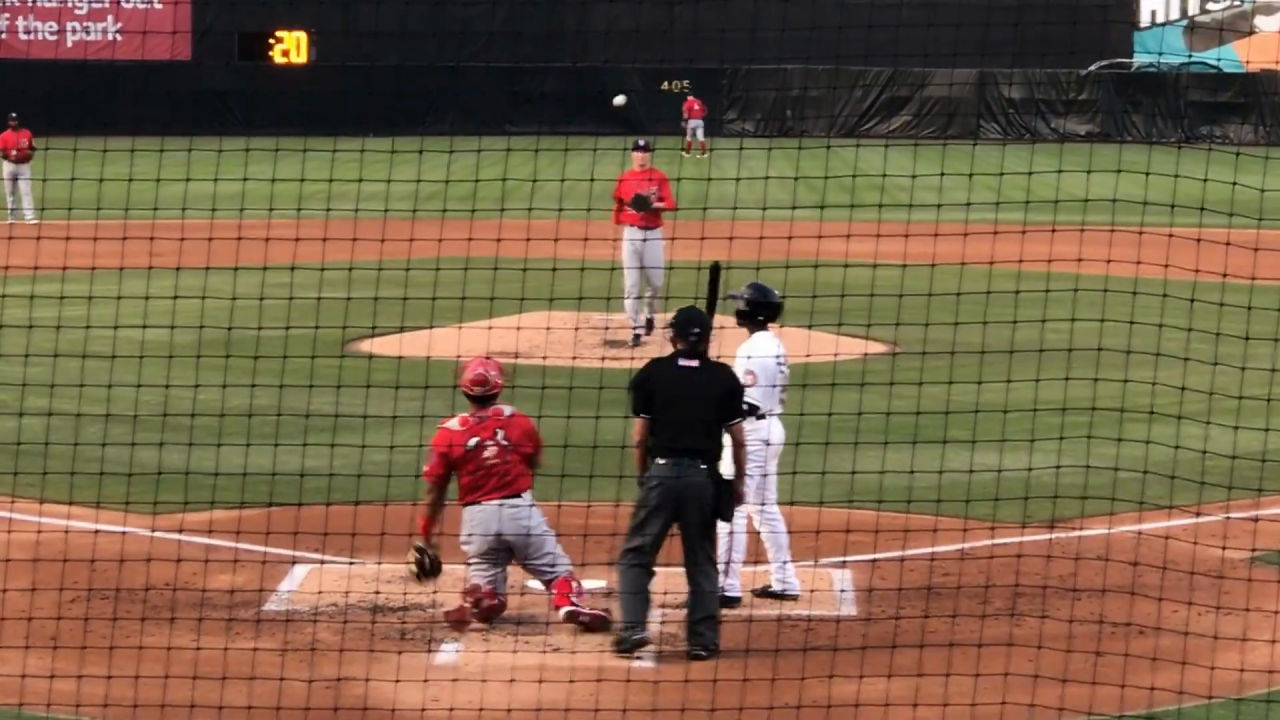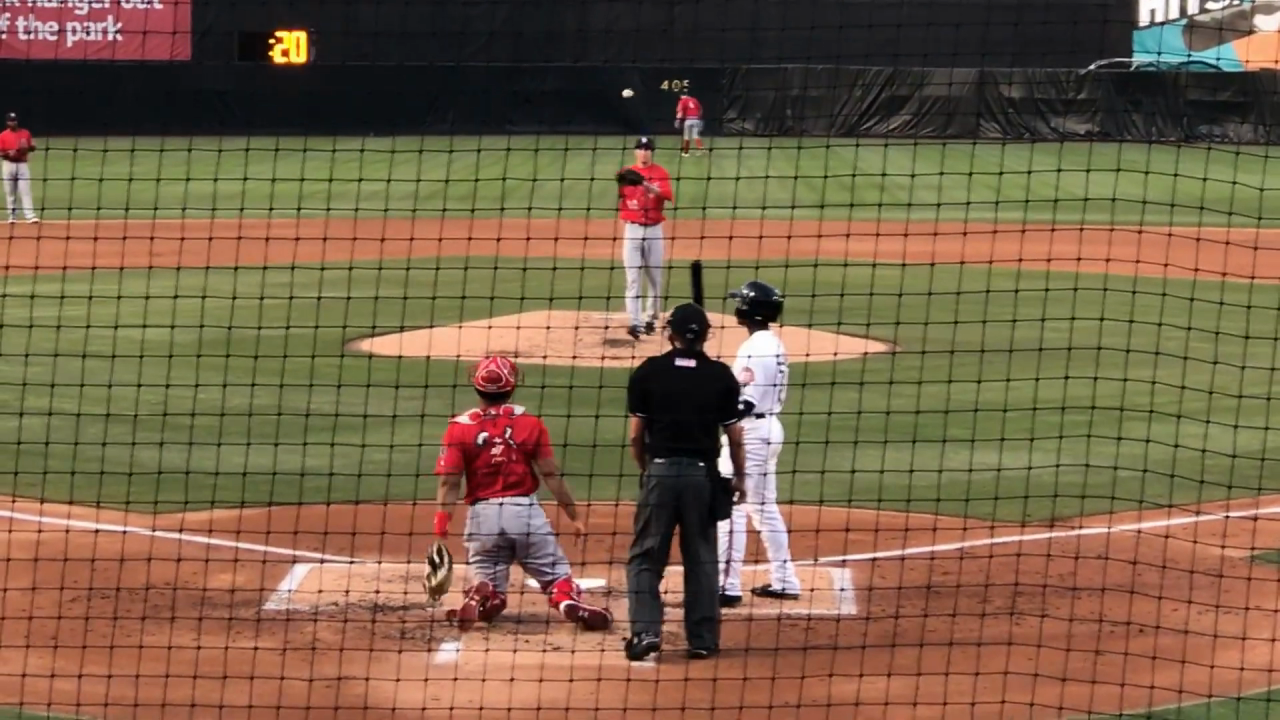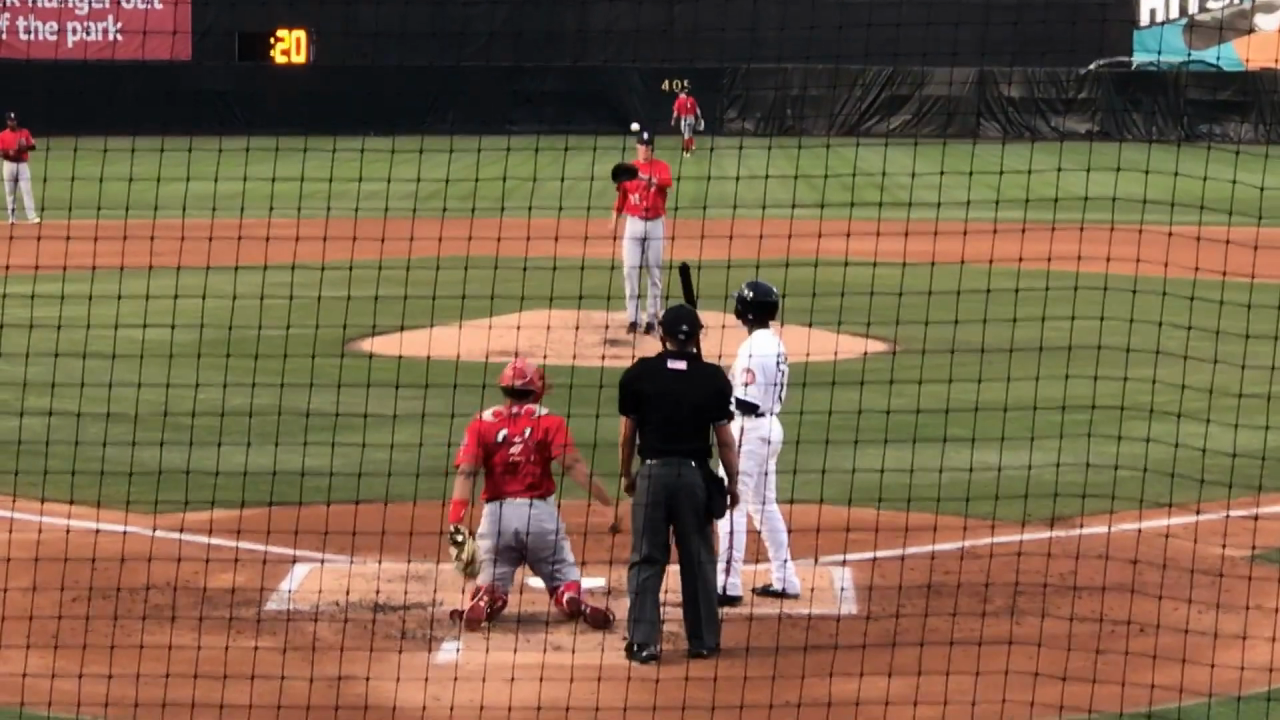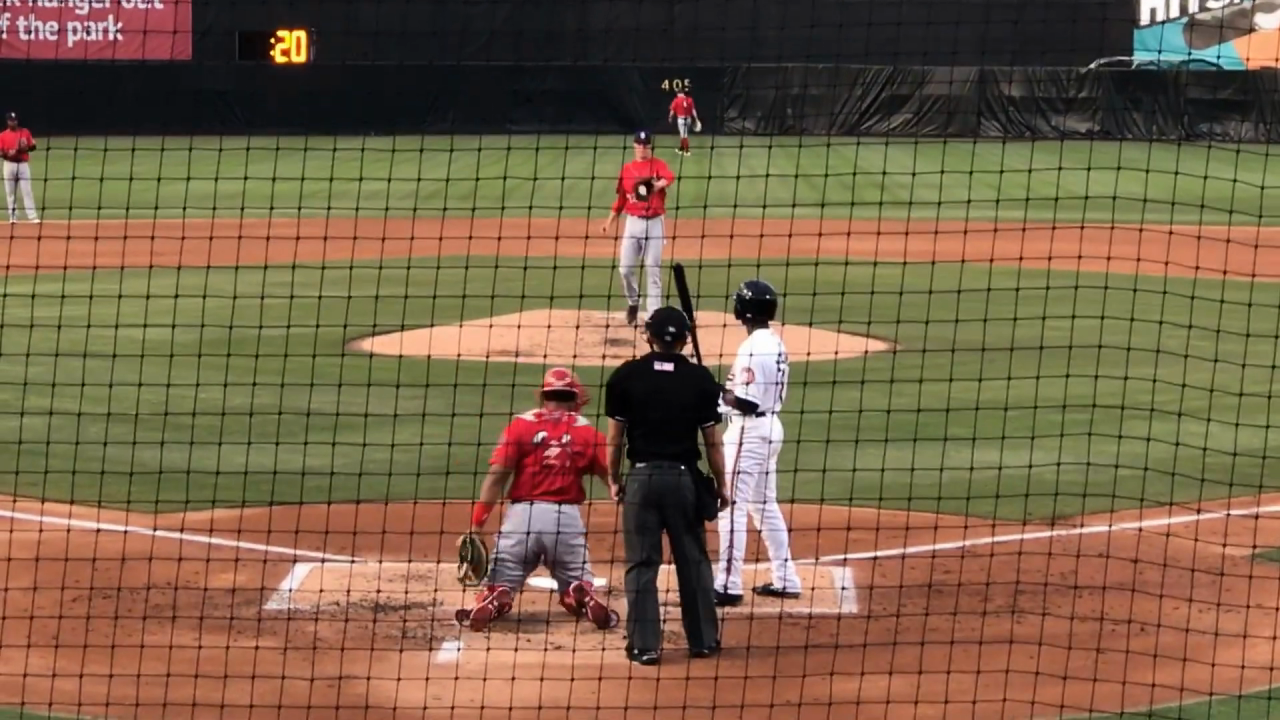
dt=0.2s
person 1, frame 1
left shoulder: (652, 373)
right shoulder: (724, 377)
left elbow: (640, 438)
right elbow: (738, 437)
left wrist: (644, 478)
right wrist: (739, 480)
left hip: (663, 473)
right hip: (703, 477)
left knee: (637, 554)
right knee: (701, 562)
left ankle: (632, 627)
right ankle: (704, 639)
person 1, frame 2
left shoulder: (648, 371)
right shoulder: (721, 376)
left elbow: (636, 435)
right elbow: (734, 437)
right wrist: (739, 477)
left hip: (661, 472)
right hip: (702, 475)
left knee: (645, 557)
right knee: (701, 559)
left ankle: (645, 631)
right ankle: (703, 639)
person 1, frame 3
left shoulder: (639, 373)
right shoulder: (713, 377)
left elbow: (627, 435)
right elbow: (725, 439)
left wrist: (627, 474)
right wrist: (732, 482)
left hip: (653, 474)
right hip: (694, 475)
left knee: (646, 562)
right knee: (698, 560)
left ankle: (644, 641)
right ankle: (703, 639)
person 1, frame 4
left shoulder: (626, 375)
right shoulder: (700, 378)
left elbow: (615, 438)
right elbow: (712, 441)
left wrist: (614, 478)
right wrist: (721, 484)
left hip: (642, 478)
right hip: (684, 478)
left knee: (641, 564)
right knee: (693, 560)
left ankle: (645, 644)
right ankle: (704, 639)
person 2, frame 1
left shoulder: (754, 349)
right shoulder: (774, 345)
left elbow: (748, 405)
left hip: (750, 432)
right hip: (769, 429)
left knee: (731, 509)
right knee: (764, 507)
left ankle: (727, 588)
right ankle: (784, 582)
person 2, frame 2
left shoulder: (754, 348)
right shoulder: (774, 345)
left elbow: (743, 403)
left hip: (749, 432)
right hip: (768, 428)
left knee: (731, 508)
right knee: (763, 506)
left ankle: (727, 587)
right ankle: (784, 581)
person 2, frame 3
left shoulder: (754, 348)
right shoulder: (775, 344)
left elbow: (747, 403)
left hip: (748, 431)
right hip: (768, 428)
left knee: (731, 508)
right knee: (764, 506)
left ankle: (728, 587)
right ankle: (785, 580)
person 2, frame 4
left shoulder: (754, 347)
right shoulder: (775, 343)
left elbow: (747, 402)
right wrist: (725, 392)
left hip: (749, 431)
right hip: (768, 427)
left knee: (732, 506)
right knee: (765, 505)
left ankle: (729, 586)
right ankle: (785, 579)
person 3, frame 1
left shoulder: (448, 433)
right shoulder: (518, 421)
left elbow: (435, 490)
right elbow: (534, 464)
left wrist: (427, 533)
left hip: (478, 517)
right hip: (520, 511)
left knee: (489, 603)
right knee: (560, 574)
left ankle: (474, 599)
right ankle: (570, 606)
person 3, frame 2
left shoulder: (460, 427)
right shoulder: (528, 422)
left elbow: (449, 482)
right elbow: (550, 474)
left wrist: (441, 530)
right wrist: (573, 516)
left hip: (483, 515)
right hip: (525, 511)
left knee: (490, 602)
right knee: (558, 577)
left ankle: (478, 598)
right ankle: (570, 602)
person 3, frame 3
left shoulder: (482, 423)
right shoulder: (549, 422)
left elbow: (466, 472)
right elbow: (575, 466)
left wrist: (456, 520)
right wrist: (609, 505)
left hip: (497, 514)
right hip: (540, 513)
left knee: (491, 590)
right knee: (566, 584)
left ankle: (485, 601)
right ankle: (573, 600)
person 3, frame 4
left shoulder: (520, 425)
right shoulder: (587, 432)
left elbow: (497, 474)
left wrist: (476, 525)
left hip: (521, 516)
right hip: (565, 518)
left knee: (498, 590)
right knee: (578, 587)
left ankle: (493, 602)
right ankle: (581, 597)
person 4, frame 1
left shoulder: (659, 177)
right shoulder: (624, 178)
left elbow: (670, 204)
right elbow: (619, 205)
left wrist: (654, 205)
right wrist: (617, 225)
left hip: (654, 234)
right hip: (631, 234)
left knee: (655, 282)
right knee: (632, 285)
left ankle: (649, 315)
right ankle: (636, 329)
person 4, frame 2
left shoulder: (660, 173)
left elbow: (669, 195)
left wrist: (649, 187)
right wrist: (625, 221)
left hip: (654, 230)
right hip: (632, 230)
left knee: (654, 278)
right knee: (632, 279)
left ankle: (650, 318)
right ankle: (635, 323)
person 4, frame 3
left shoulder: (661, 167)
left elbow: (668, 182)
right elbow: (622, 196)
left wrist: (647, 179)
right wrist: (614, 220)
left hip: (654, 225)
right hip: (633, 223)
left knee: (654, 273)
right knee: (630, 271)
left ankle: (652, 319)
right ankle: (633, 318)
person 4, frame 4
left shoulder: (659, 165)
right shoulder: (626, 168)
left elbow: (669, 177)
right elbow: (621, 197)
left wrist: (658, 185)
right wrist: (611, 220)
left hip: (654, 223)
right hip: (632, 222)
left knee: (653, 272)
right knee: (626, 269)
right ankle: (633, 303)
